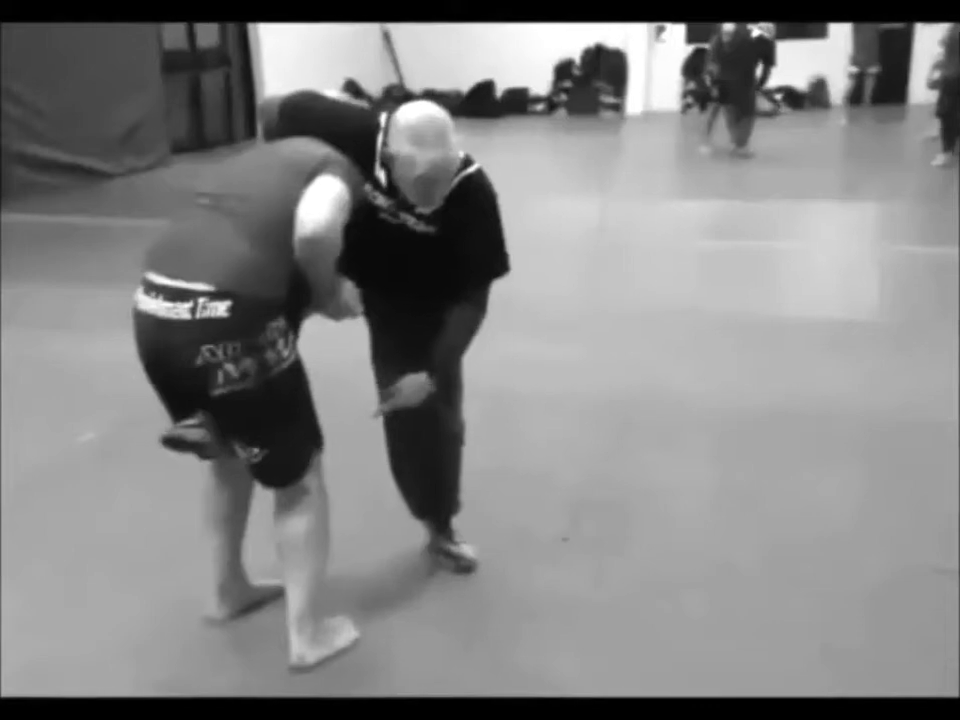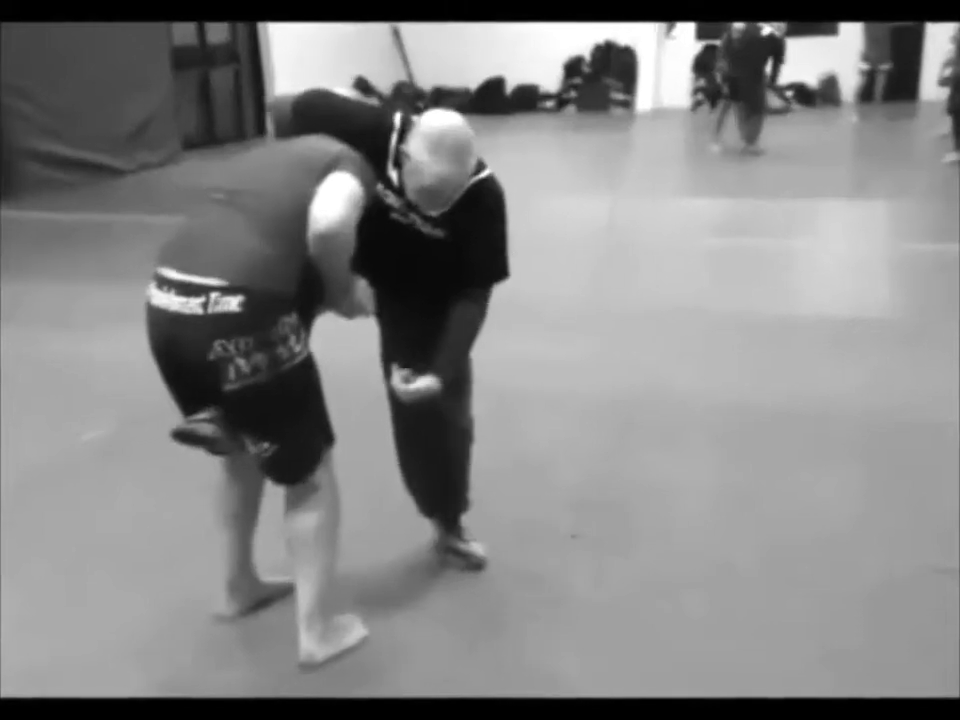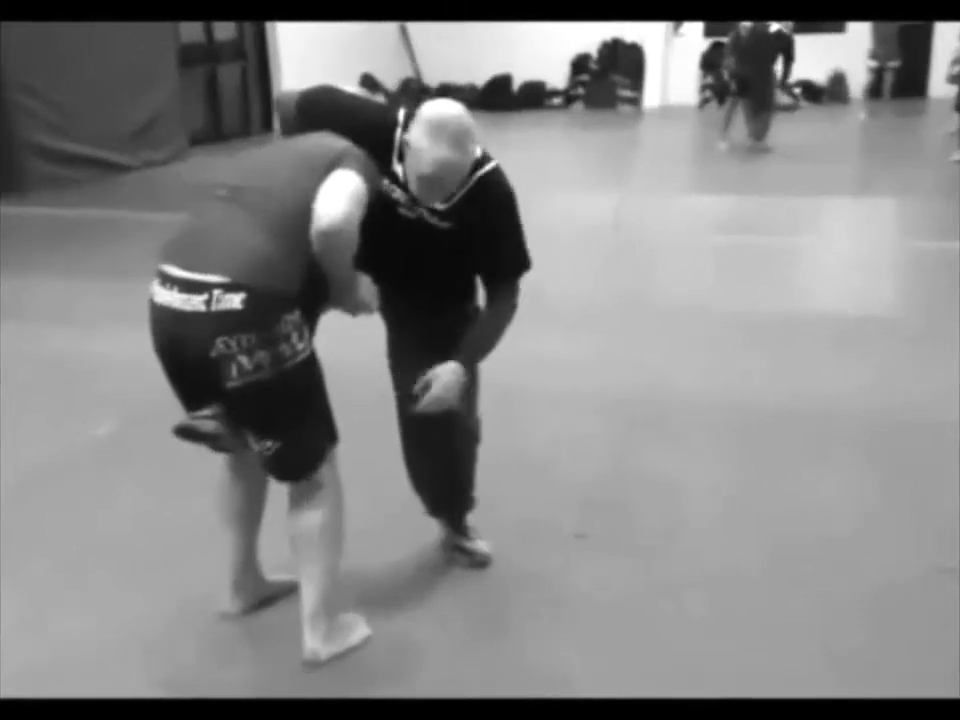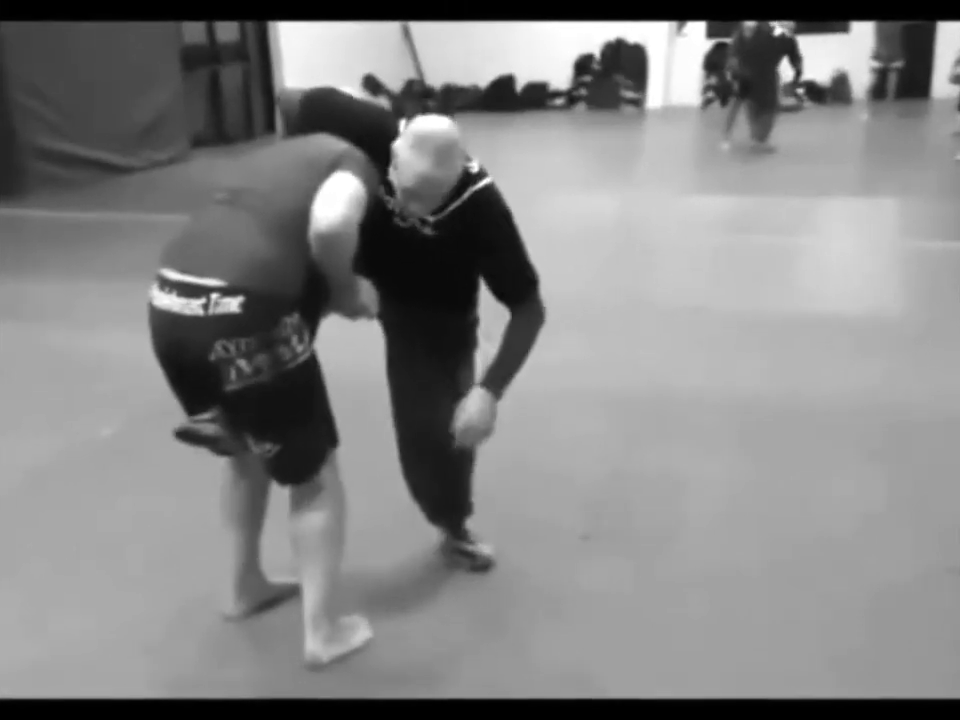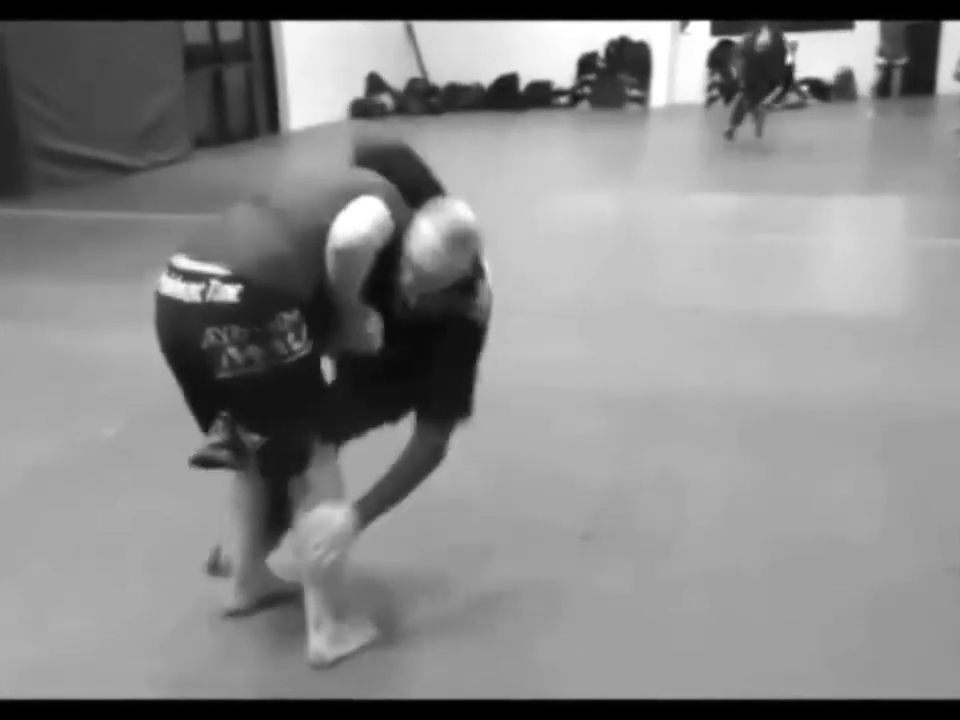
dt=0.4s
person 1, frame 1
left shoulder: (248, 159)
right shoulder: (332, 165)
right elbow: (313, 230)
left wrist: (310, 292)
right wrist: (328, 291)
left hip: (154, 309)
right hip: (227, 317)
left knee: (229, 454)
right knee: (299, 474)
left ankle: (227, 590)
right ankle: (307, 634)
person 1, frame 2
left shoulder: (262, 156)
right shoulder: (347, 162)
right elbow: (328, 226)
left wrist: (321, 288)
right wrist: (342, 289)
left hip: (167, 303)
right hip: (238, 312)
left knee: (241, 451)
right knee: (309, 470)
left ankle: (237, 586)
right ankle: (317, 630)
person 1, frame 3
left shoulder: (270, 153)
right shoulder: (352, 160)
right elbow: (331, 223)
left wrist: (327, 286)
right wrist: (345, 286)
left hip: (170, 298)
right hip: (242, 309)
left knee: (245, 447)
right knee: (313, 469)
left ankle: (242, 583)
right ankle: (321, 629)
person 1, frame 4
left shoulder: (281, 152)
right shoulder: (352, 163)
right elbow: (328, 226)
left wrist: (330, 291)
right wrist: (347, 288)
left hip: (168, 302)
right hip: (240, 312)
left knee: (249, 450)
right knee: (314, 472)
left ankle: (244, 586)
right ankle: (323, 632)
person 1, frame 5
left shoulder: (345, 190)
right shoulder: (383, 202)
right elbow: (350, 239)
right wrist: (352, 314)
left hip: (174, 295)
right hip: (240, 305)
left knee: (251, 441)
right knee: (312, 459)
left ankle: (247, 579)
right ankle: (325, 631)
person 2, frame 1
left shoulder: (473, 194)
right shoulder: (353, 134)
left elbow: (473, 295)
right elbow: (278, 110)
left wrist: (432, 372)
left hip: (419, 298)
right hip: (340, 262)
left knee: (430, 409)
left ankle: (440, 526)
person 2, frame 2
left shoulder: (483, 198)
right shoulder: (368, 132)
left elbow: (472, 297)
right elbow: (290, 108)
left wrist: (440, 373)
left hip: (425, 296)
right hip: (347, 259)
left knee: (438, 408)
left ankle: (449, 524)
person 2, frame 3
left shoulder: (489, 191)
right shoulder: (372, 128)
left elbow: (503, 294)
right elbow: (295, 105)
left wrist: (462, 364)
left hip: (435, 298)
right hip: (353, 258)
left knee: (443, 408)
left ankle: (454, 522)
person 2, frame 4
left shoulder: (482, 207)
right shoulder: (371, 133)
left elbow: (530, 312)
right elbow: (298, 102)
left wrist: (489, 391)
left hip: (435, 305)
right hip: (355, 259)
left knee: (435, 422)
left ankle: (456, 526)
person 2, frame 5
left shoulder: (461, 320)
right shoulder: (406, 193)
left elbow: (433, 441)
right elbow: (364, 153)
left wrist: (358, 515)
left hip: (402, 362)
